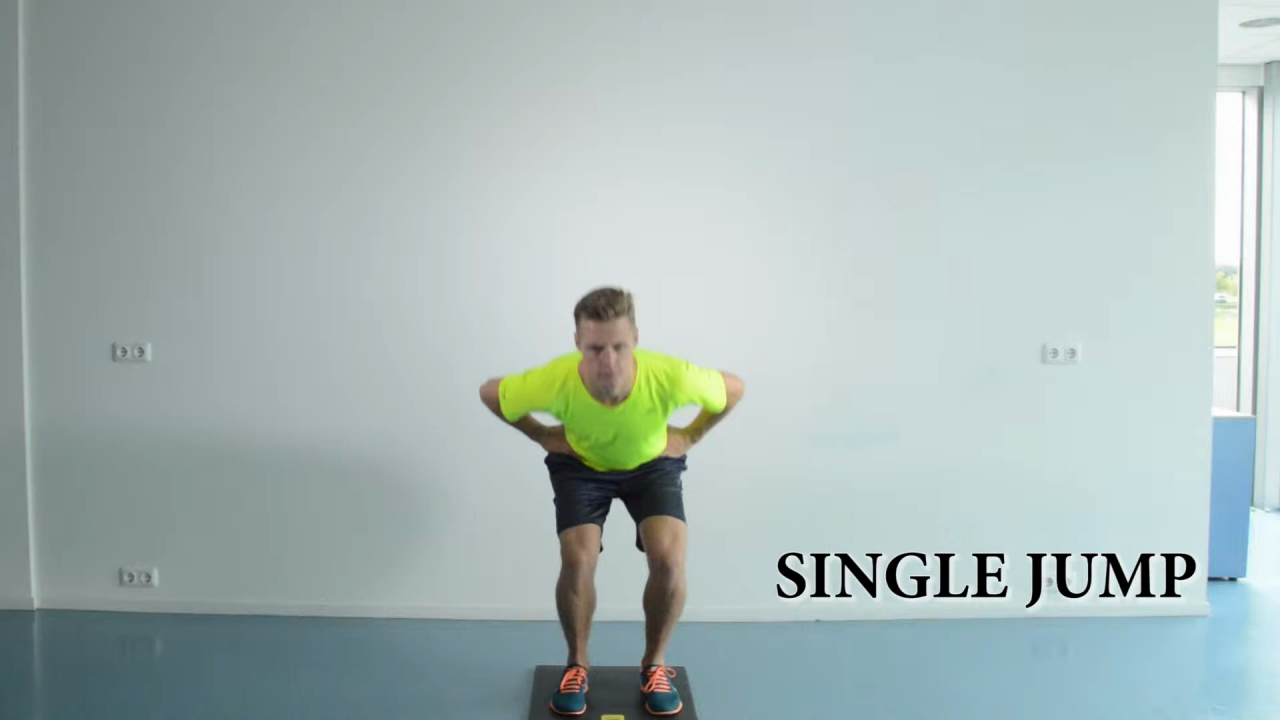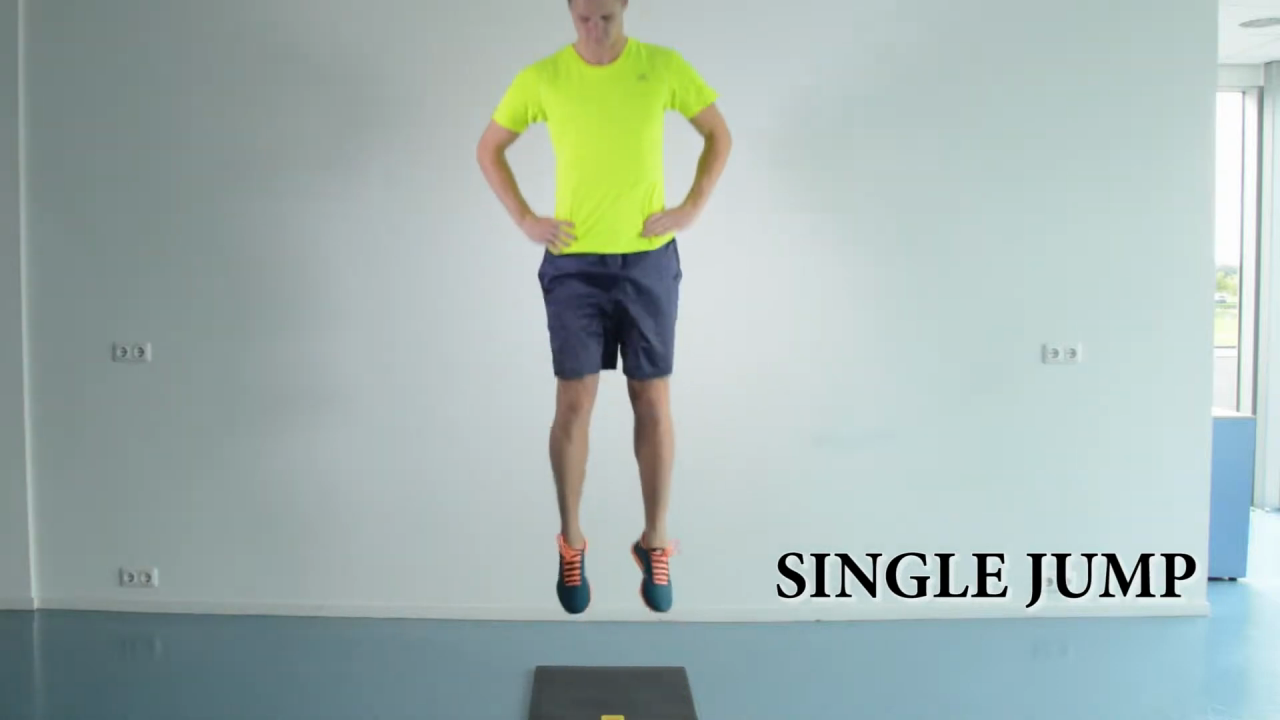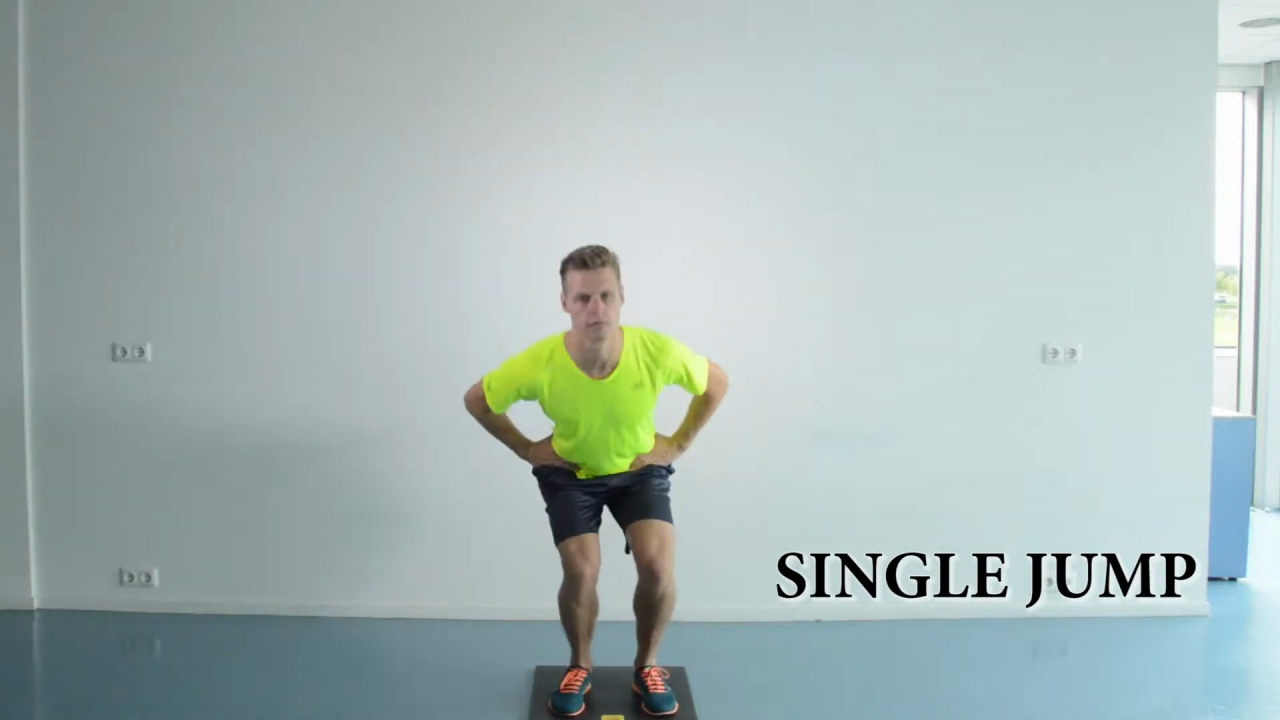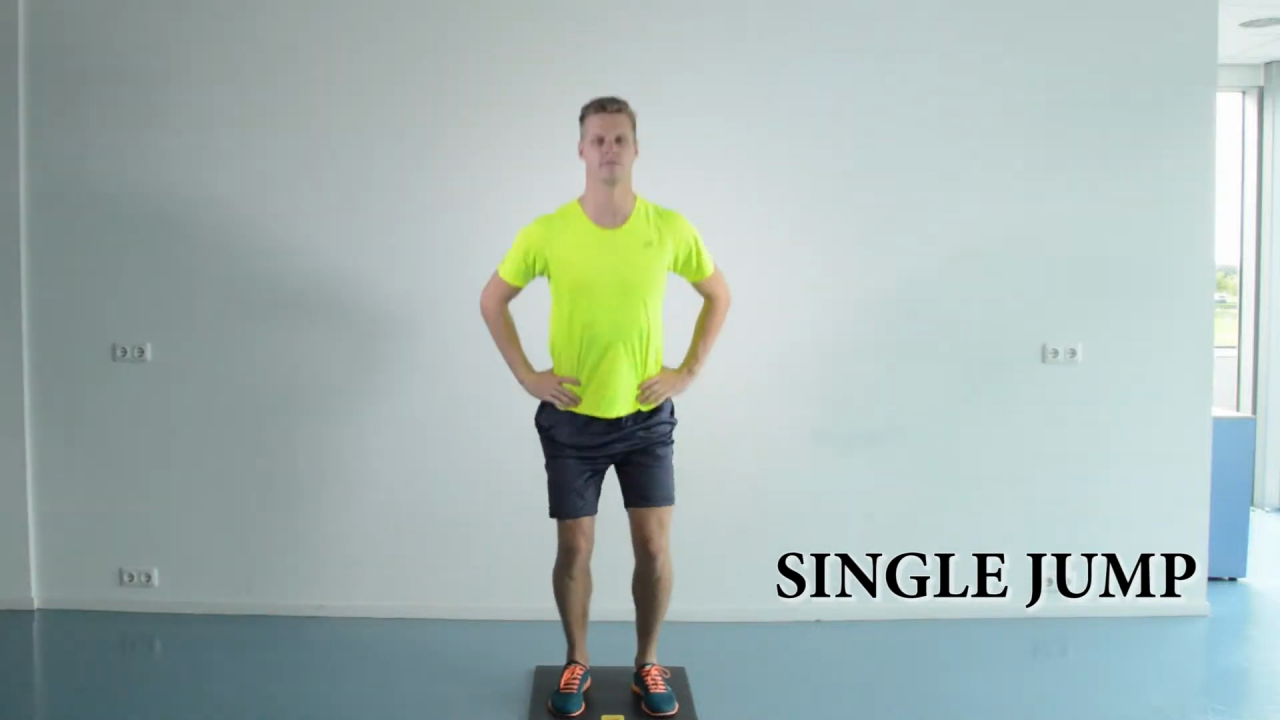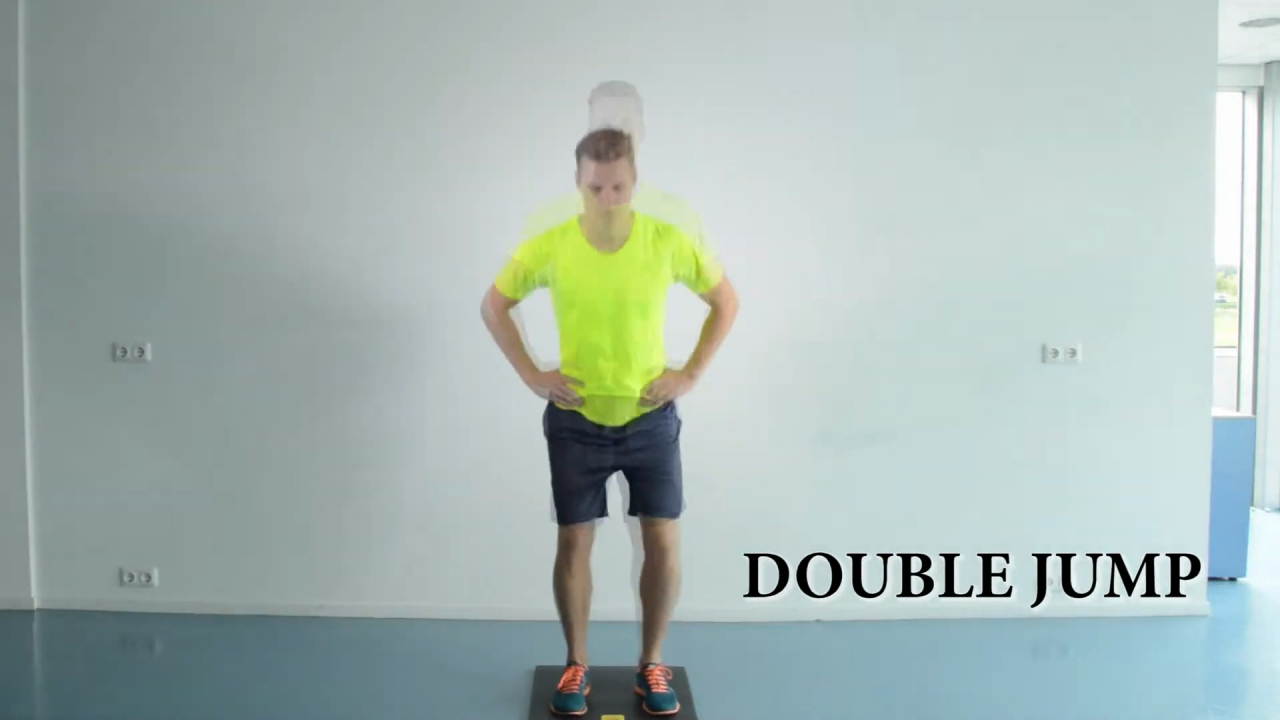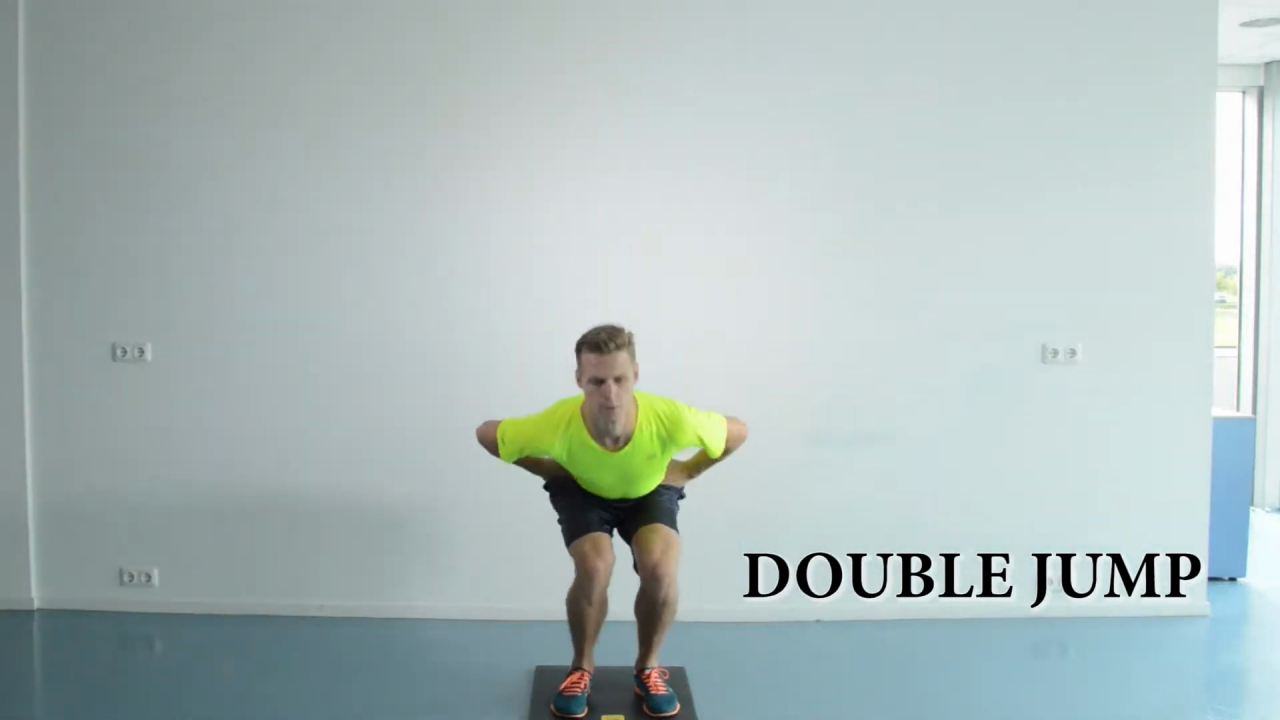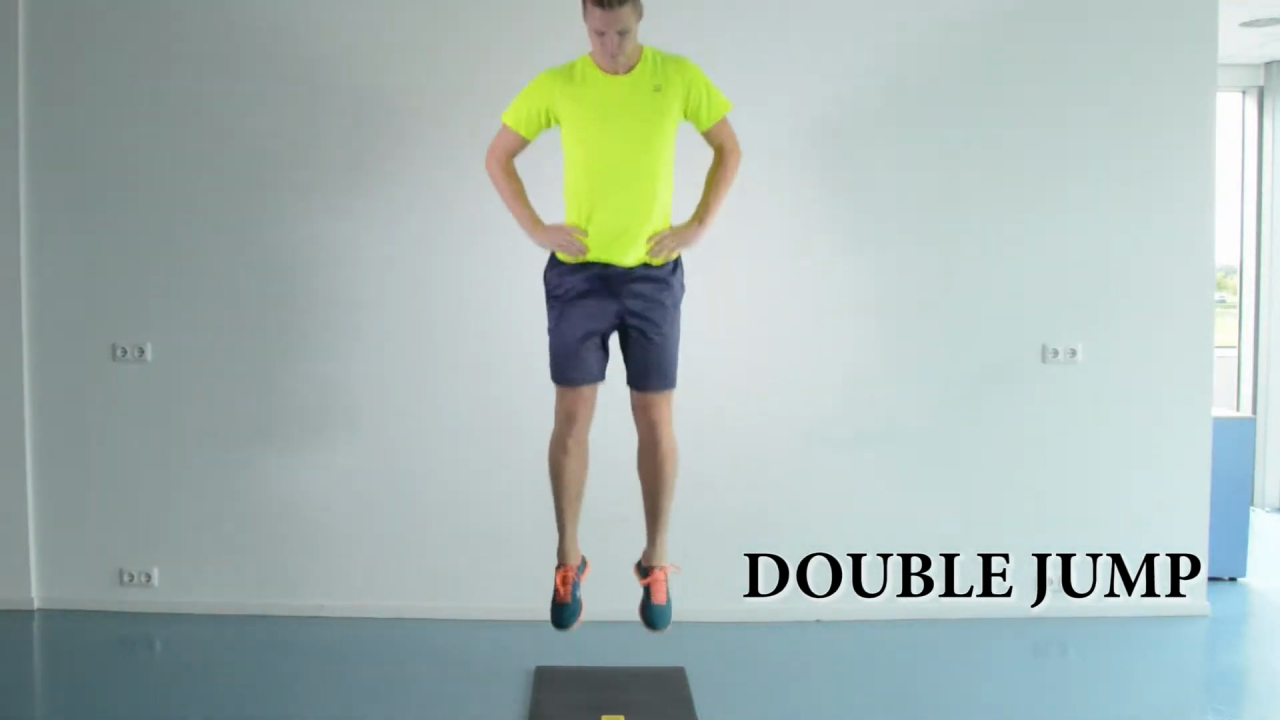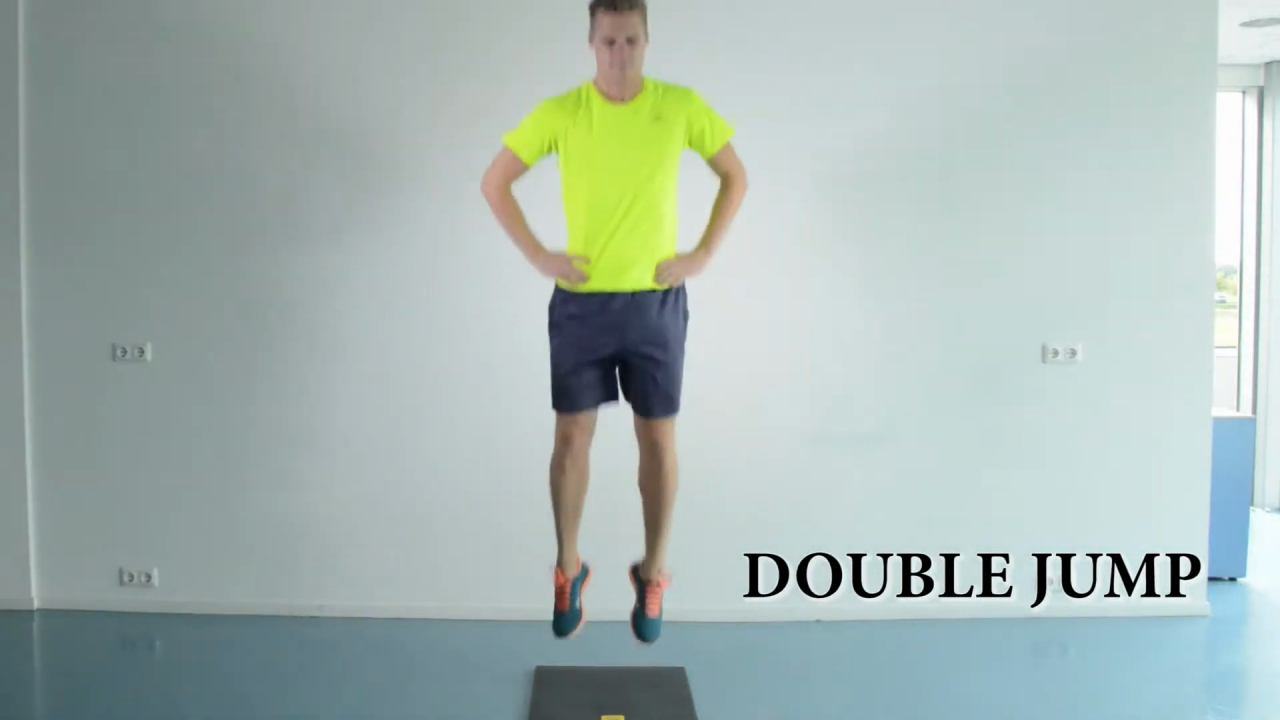
dt=0.7s
person 1, frame 1
left shoulder: (670, 377)
right shoulder: (554, 382)
left elbow: (735, 386)
right elbow: (489, 392)
left wrist: (688, 437)
right wrist: (543, 436)
left hip: (652, 465)
right hip: (582, 467)
left knee: (669, 558)
right knee: (578, 560)
left ankle: (655, 665)
right ankle: (576, 665)
person 1, frame 2
left shoulder: (663, 66)
right shoulder: (541, 77)
left elbow: (719, 136)
right elbow: (488, 149)
left wrist: (690, 209)
right wrist: (527, 220)
left hip: (649, 262)
right hip: (573, 266)
left knee: (652, 405)
right knee: (574, 405)
left ankle: (655, 544)
right ankle: (571, 545)
person 1, frame 3
left shoulder: (659, 352)
right shoulder: (536, 365)
left elbow: (717, 383)
right elbow: (476, 401)
left wrist: (679, 443)
right wrist: (526, 448)
left hip: (638, 471)
right hip: (569, 474)
left knee: (658, 565)
right knee: (581, 570)
left ankle: (647, 665)
right ankle: (579, 665)
person 1, frame 4
left shoulder: (670, 228)
right shoulder: (547, 232)
left elbow: (718, 295)
right elbow: (492, 300)
left wrist: (688, 371)
right wrist: (527, 376)
left hip: (645, 415)
right hip: (571, 417)
left knee: (653, 547)
right knee: (575, 546)
left ankle: (647, 664)
right ankle: (576, 663)
person 1, frame 5
left shoulder: (669, 240)
right shoulder: (548, 247)
left elbow: (725, 299)
right elbow: (495, 304)
left wrist: (690, 373)
right wrist: (533, 375)
left hip: (650, 414)
right hip: (576, 417)
left knee: (661, 542)
right knee: (575, 543)
left ankle: (652, 663)
right ankle: (575, 665)
person 1, frame 6
left shoulder: (671, 420)
right shoulder: (555, 426)
left elbow: (738, 431)
right elbow: (486, 433)
left wrist: (689, 471)
right wrist: (545, 469)
left hip: (649, 493)
right hip: (582, 493)
left knee: (660, 568)
right knee: (593, 567)
left ankle: (648, 667)
right ankle: (581, 667)
person 1, frame 7
left shoulder: (680, 77)
right shoulder: (556, 86)
left elbow: (729, 149)
right elbow: (498, 156)
left wrist: (696, 226)
right wrist: (537, 230)
left hip: (652, 276)
right hip: (577, 277)
left knee: (655, 420)
right knee: (572, 418)
left ankle: (655, 562)
right ankle: (568, 561)
person 1, frame 8
left shoulder: (681, 106)
right shoulder: (559, 112)
left elbow: (734, 175)
right elbow: (495, 180)
left wrist: (702, 254)
right wrist: (538, 256)
left hip: (656, 303)
right hip: (581, 305)
left knee: (657, 438)
right knee: (573, 435)
left ankle: (653, 570)
right ankle: (567, 568)
